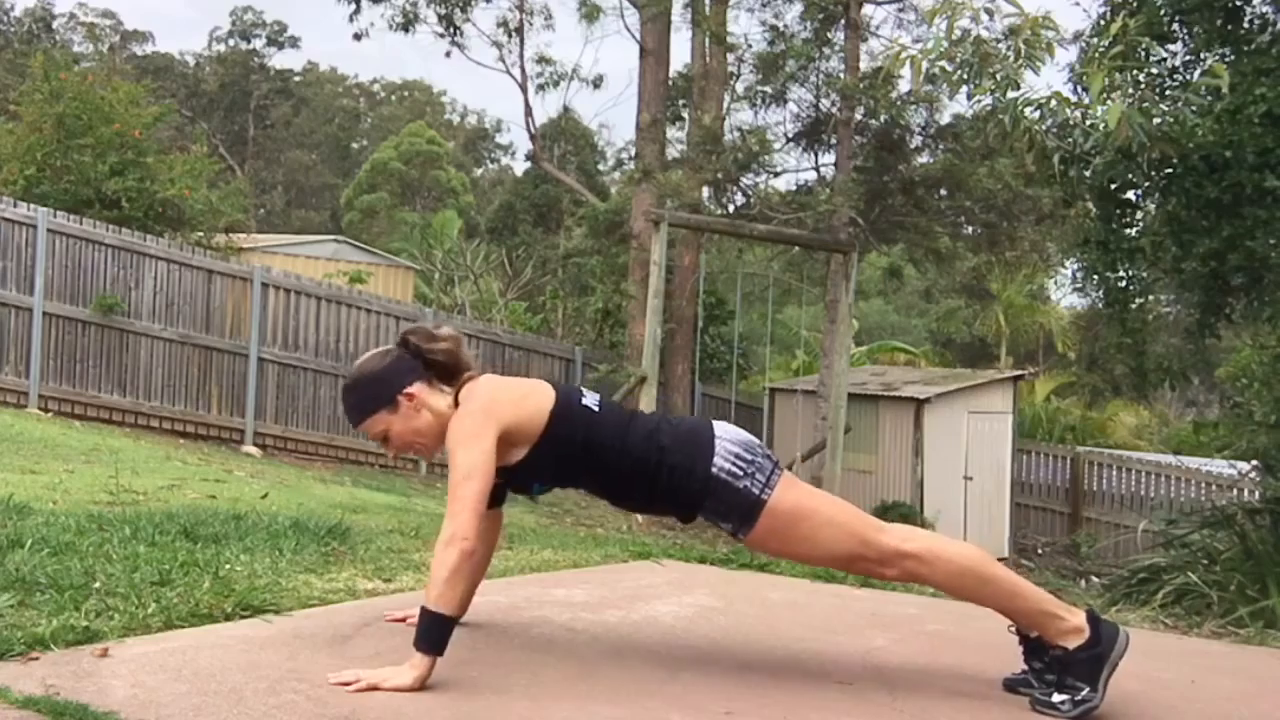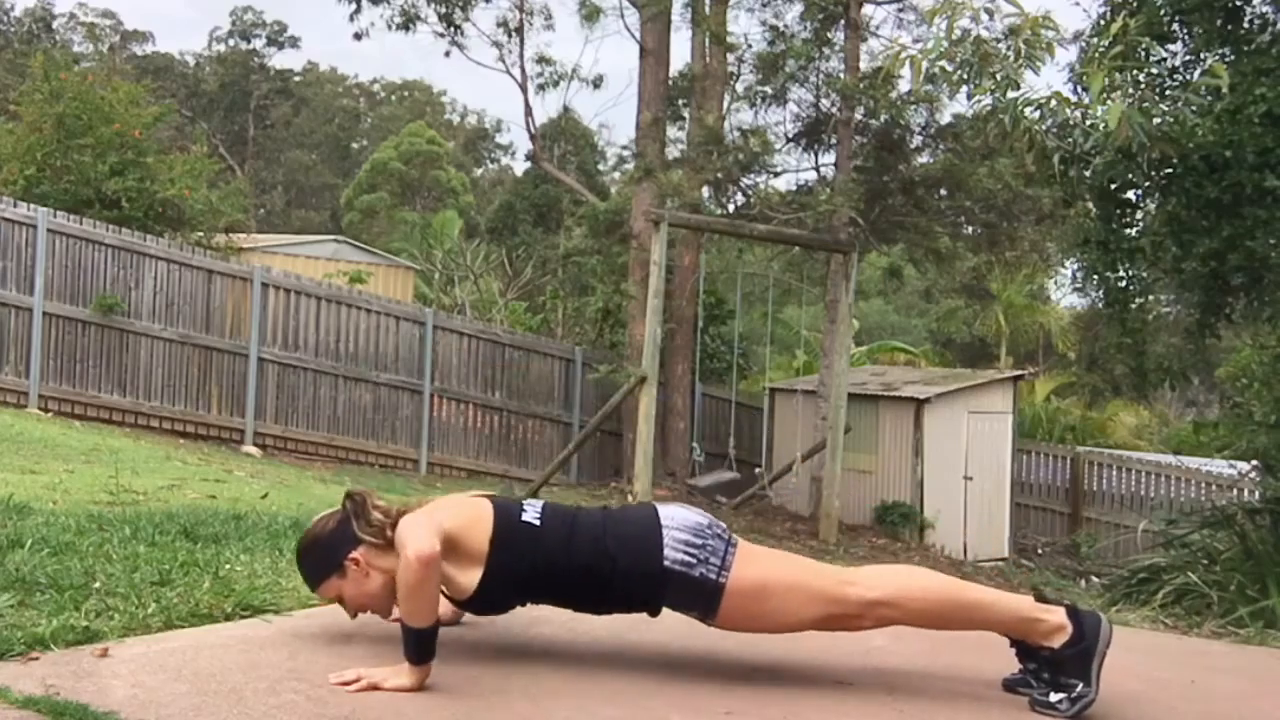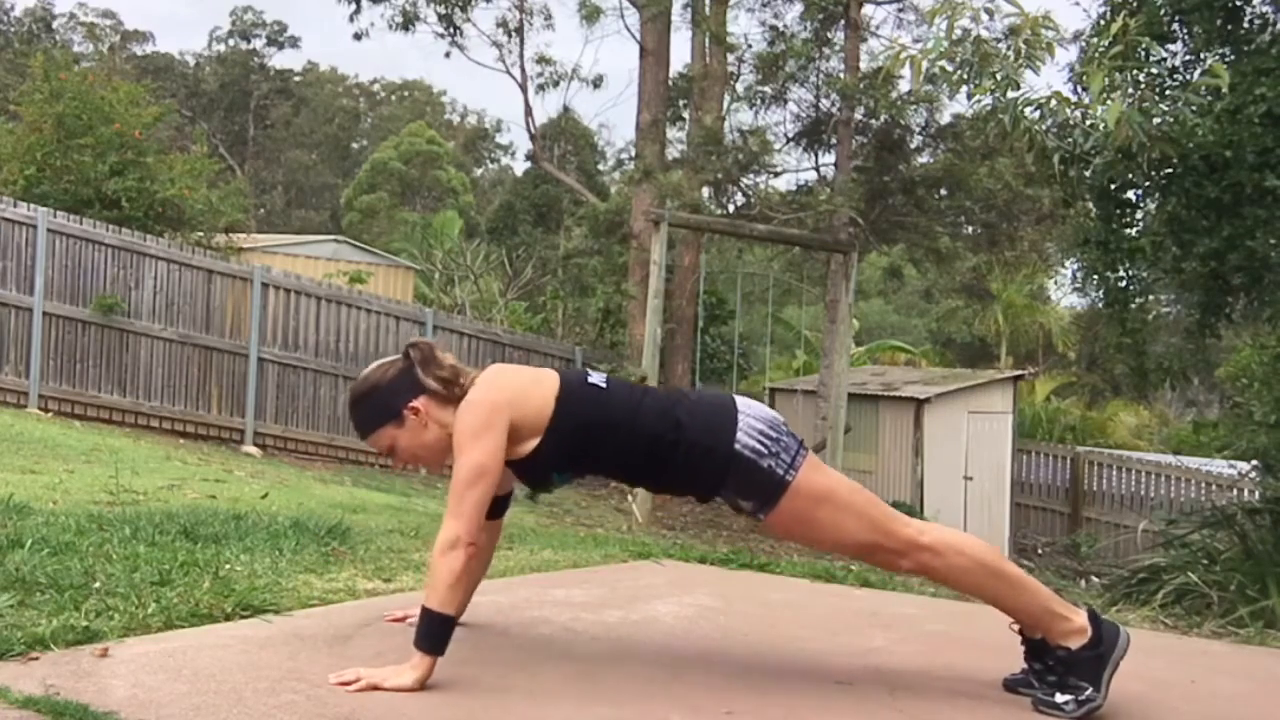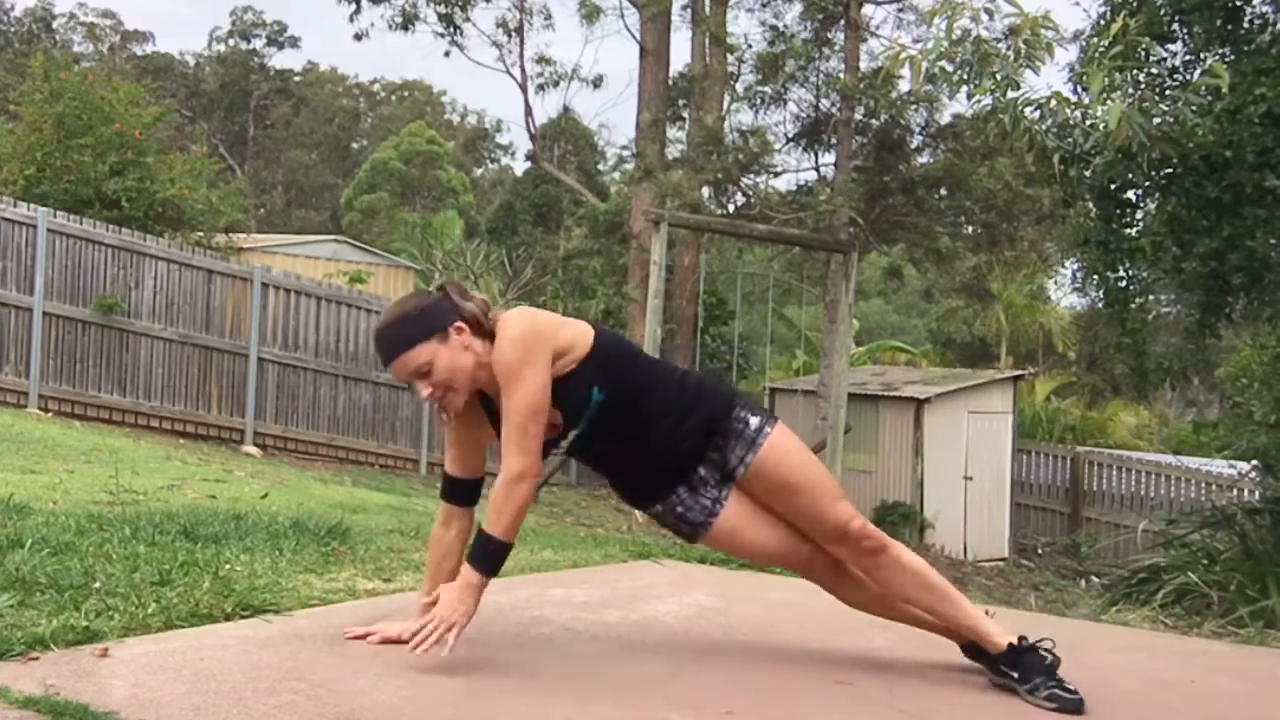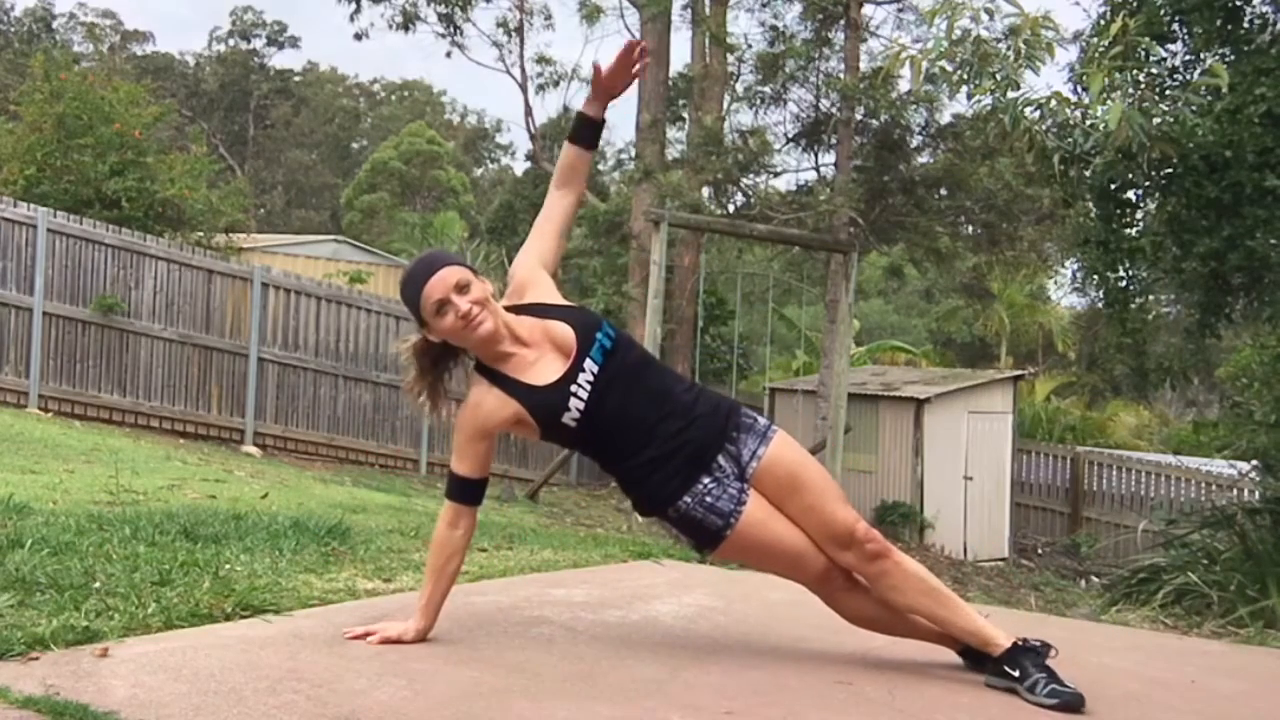
dt=0.7s
person 1, frame 1
left shoulder: (475, 409)
right shoulder: (480, 415)
left elbow: (460, 537)
right elbow: (485, 527)
right wrist: (446, 607)
left hip: (710, 467)
right hip: (696, 470)
left knee: (886, 550)
right knee: (872, 553)
left ankle: (1076, 634)
right ankle: (1050, 643)
person 1, frame 2
left shoulder: (418, 531)
right shoulder: (441, 524)
left elbow: (419, 564)
right wrist: (450, 608)
left hip: (663, 555)
right hip: (652, 542)
left knee: (856, 597)
right knee: (846, 593)
left ankle: (1058, 628)
right ankle: (1036, 617)
person 1, frame 3
left shoulder: (482, 408)
right shoulder: (488, 413)
left elbow: (457, 539)
right elbow: (485, 525)
right wrist: (443, 613)
left hip: (731, 443)
right hip: (709, 452)
left knee: (900, 542)
right knee: (886, 547)
left ankle: (1079, 634)
right ankle: (1049, 638)
person 1, frame 4
left shoulder: (522, 337)
right shoulder: (471, 403)
left elbow: (518, 479)
right elbow: (456, 506)
left wrist: (472, 581)
right wrist: (427, 605)
left hip: (718, 423)
right hip: (667, 485)
left knee: (852, 537)
right knee: (826, 568)
left ankle: (1002, 643)
right ankle: (984, 648)
person 1, frame 5
left shoulder: (527, 284)
right shoulder: (487, 408)
left elbow: (564, 191)
right elbow: (458, 516)
left wrist: (598, 97)
right wrist: (421, 621)
left hip: (725, 428)
right hip: (684, 488)
left knee: (859, 544)
right knee: (832, 579)
left ankle: (1003, 649)
right ankle: (980, 649)
